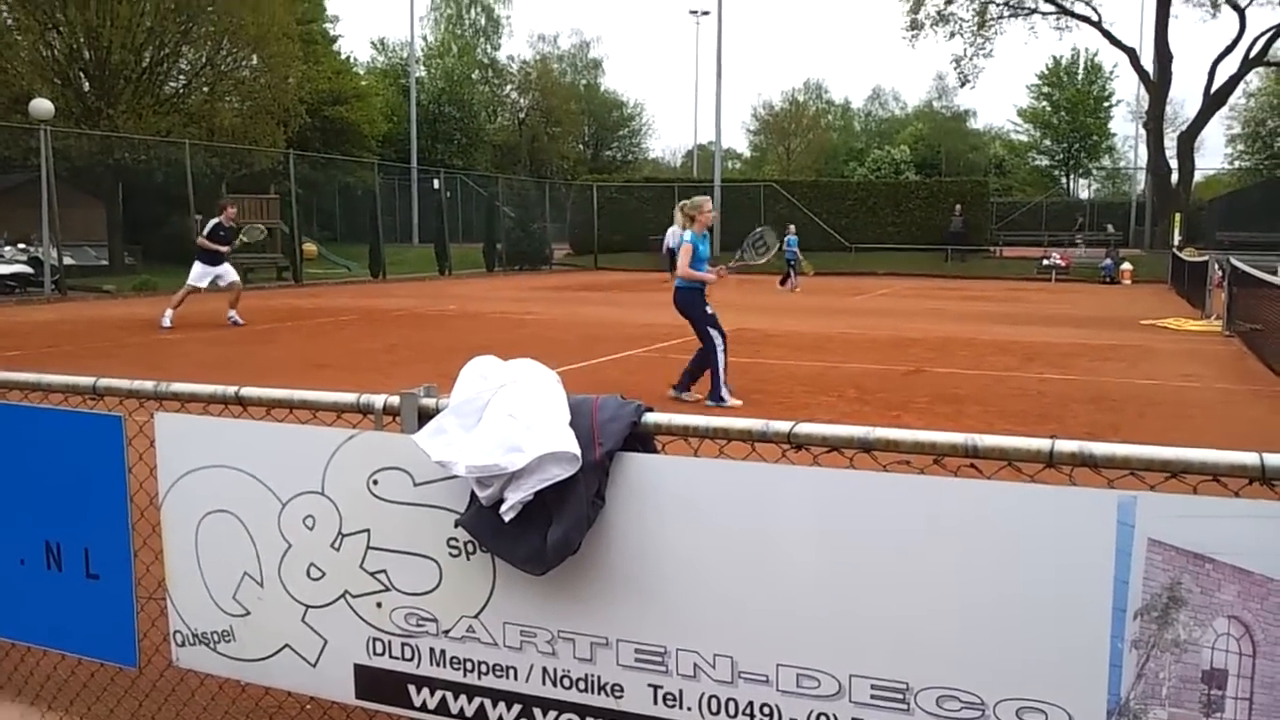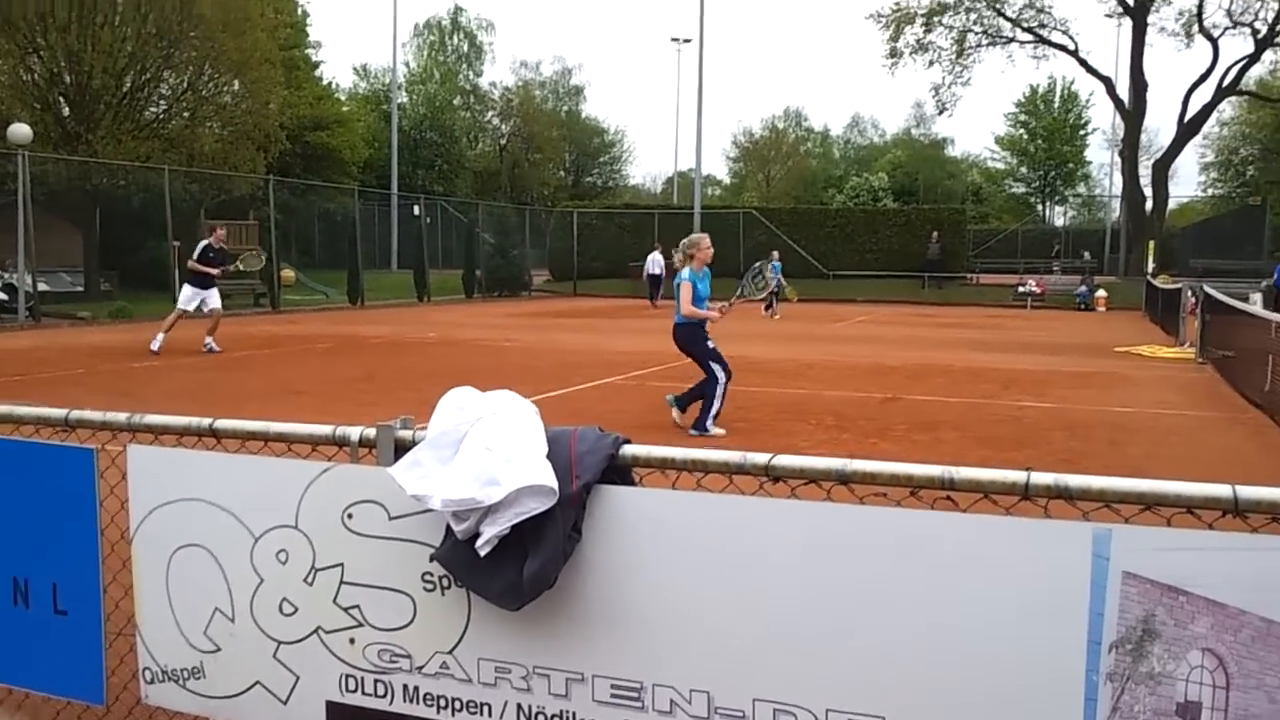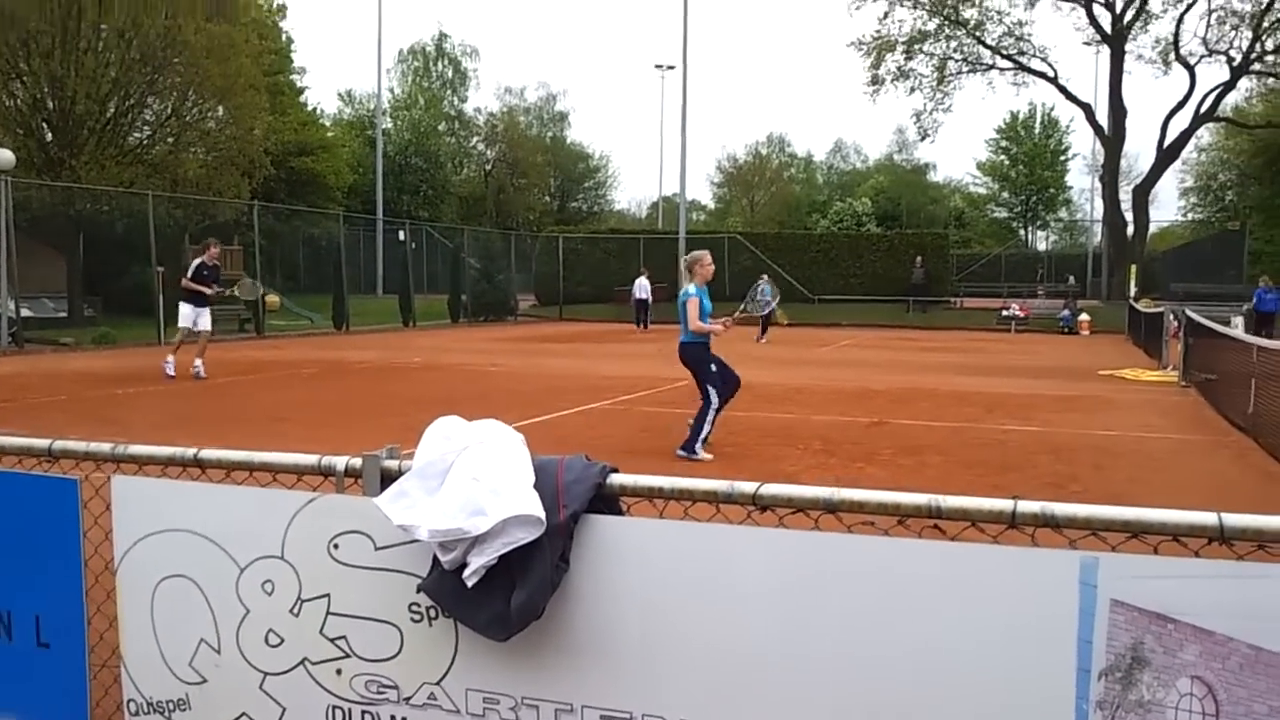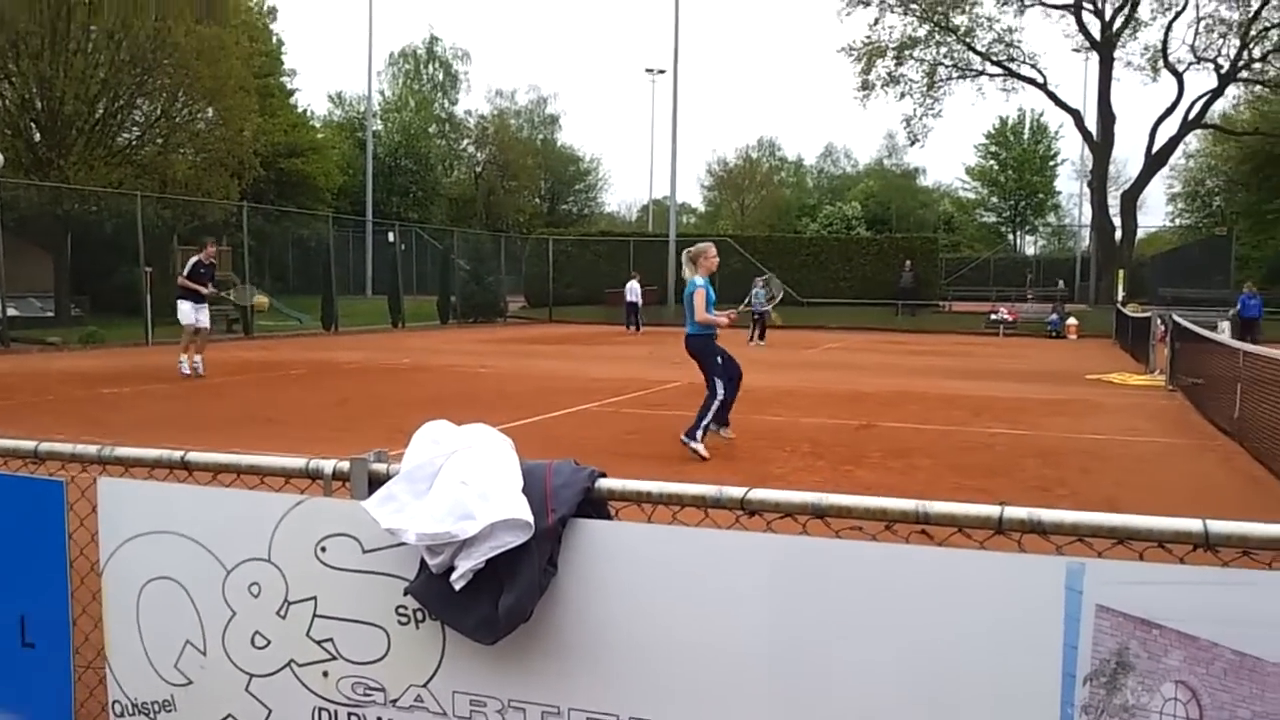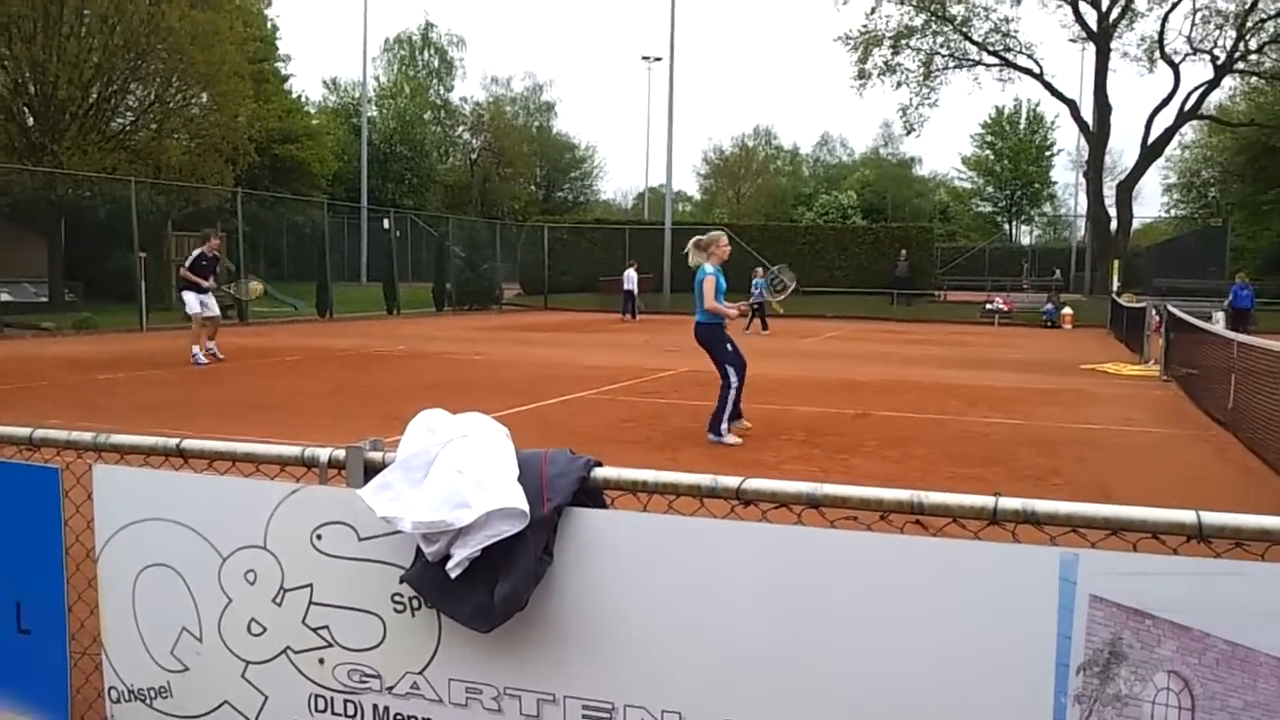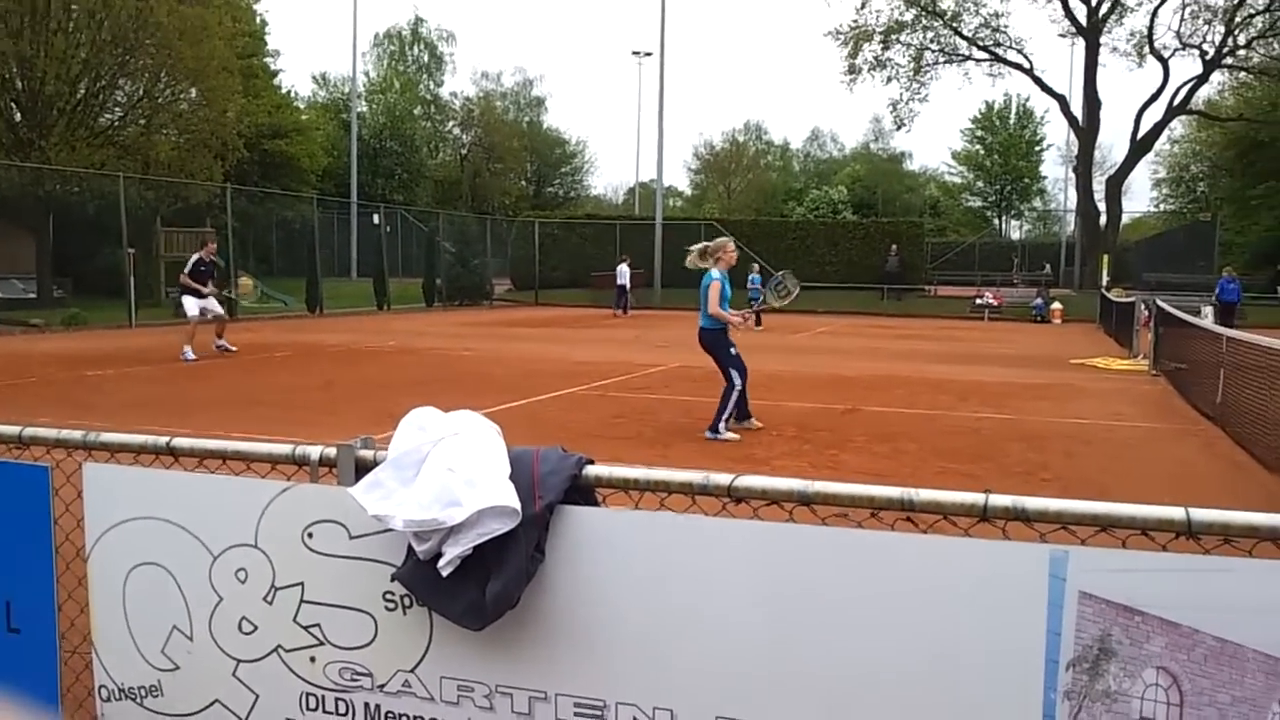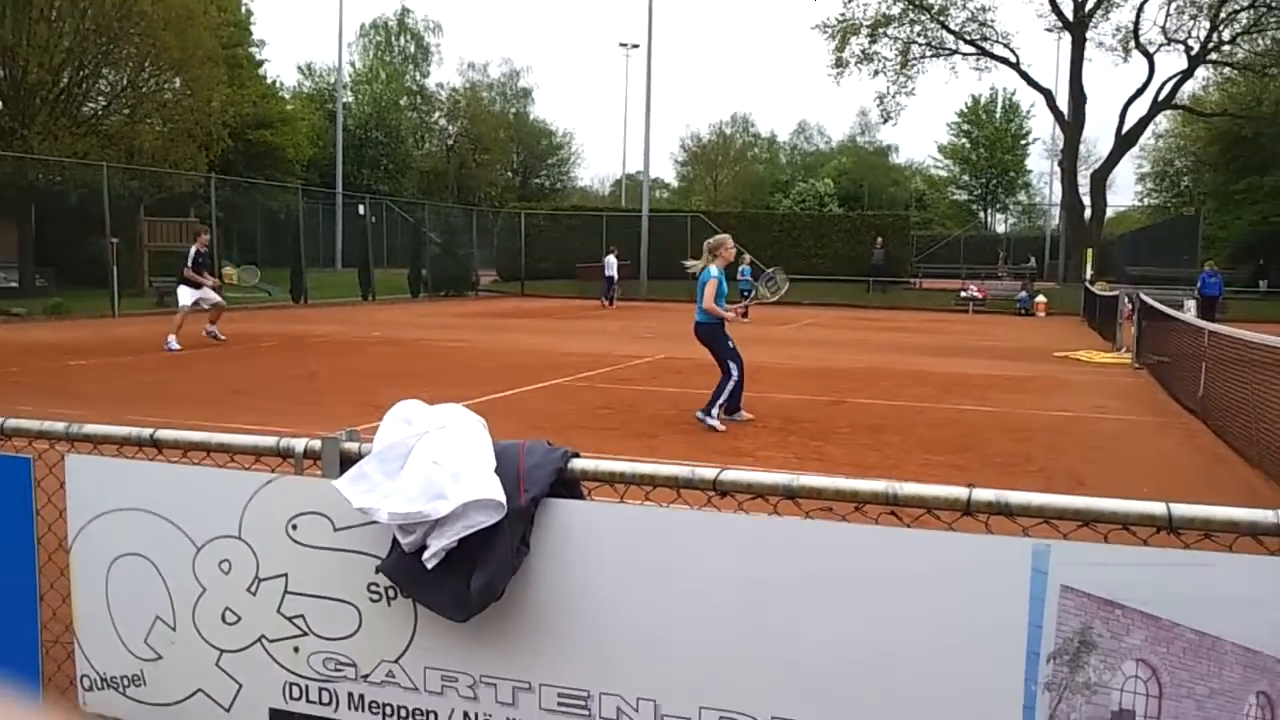
dt=0.1s
person 1, frame 1
left shoulder: (704, 237)
right shoulder: (688, 238)
right elbow: (681, 272)
left wrist: (714, 271)
right wrist: (708, 277)
left hip: (696, 296)
right hip: (687, 296)
left knee: (712, 345)
right knee: (717, 342)
left ankle: (681, 388)
right ankle: (719, 396)
person 1, frame 2
left shoulder: (705, 273)
right shoulder: (686, 276)
right elbow: (686, 310)
left wrist: (715, 308)
right wrist: (710, 315)
left hip: (696, 331)
right hip: (687, 332)
left knee: (721, 375)
right knee: (719, 375)
left ankle: (679, 402)
right ankle: (703, 425)
person 1, frame 3
left shoulder: (702, 289)
right shoulder: (691, 293)
right elbow: (693, 326)
left wrist: (719, 322)
right wrist: (715, 329)
left hip: (700, 349)
right hip: (693, 350)
left knee: (732, 382)
right knee: (713, 399)
left ankle: (701, 421)
right ankle: (691, 447)
person 1, frame 4
left shoulder: (703, 281)
right shoulder: (698, 284)
right elbow: (700, 317)
left wrist: (722, 315)
right wrist: (720, 321)
left hip: (706, 340)
right hip: (700, 341)
left knee: (735, 374)
right knee: (718, 391)
left ankle: (718, 422)
right ankle: (694, 435)
person 1, frame 5
left shoulder: (714, 270)
right shoulder: (709, 272)
right elbow: (709, 304)
left wrist: (732, 307)
right wrist: (729, 312)
left hip: (713, 328)
right hip: (709, 330)
left knee: (739, 367)
right knee: (731, 378)
left ankle: (733, 418)
right ankle: (719, 431)
person 1, frame 6
left shoulder: (720, 275)
right shoulder: (715, 277)
right elbow: (713, 310)
left wrist: (734, 314)
right wrist: (732, 320)
left hip: (716, 333)
right hip: (713, 335)
left knee: (740, 373)
right knee: (735, 381)
left ankle: (742, 417)
right ankle: (717, 429)
person 1, frame 7
left shoulder: (715, 271)
right shoulder: (714, 274)
right elbow: (707, 305)
left wrist: (729, 309)
right wrist: (726, 316)
left hip: (708, 327)
right hip: (710, 328)
left knee: (736, 367)
right knee: (733, 373)
left ankle: (733, 410)
right ankle: (708, 413)
